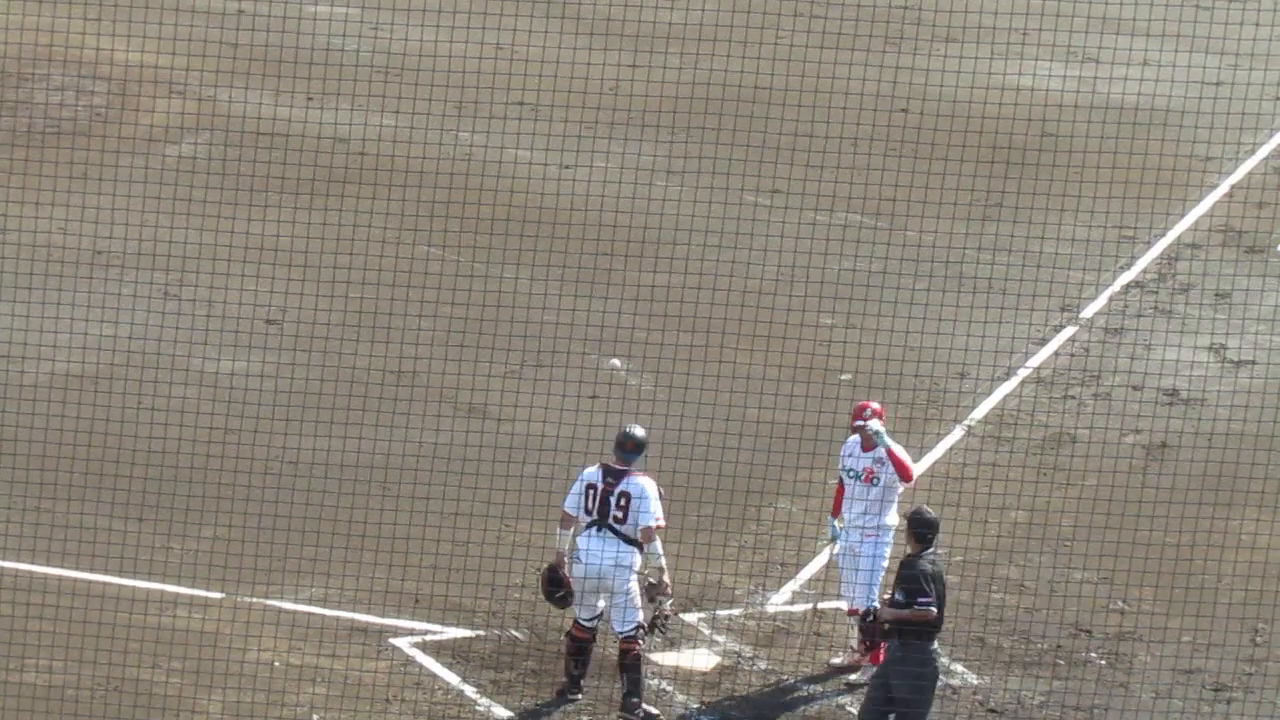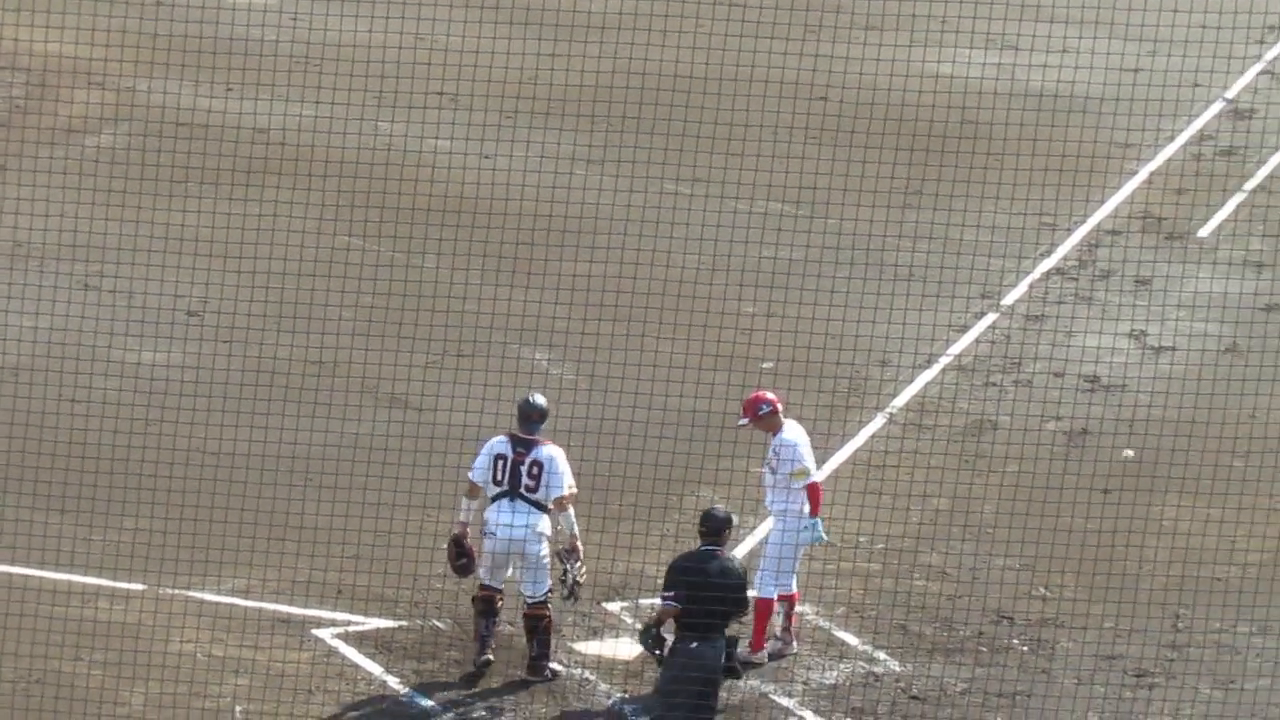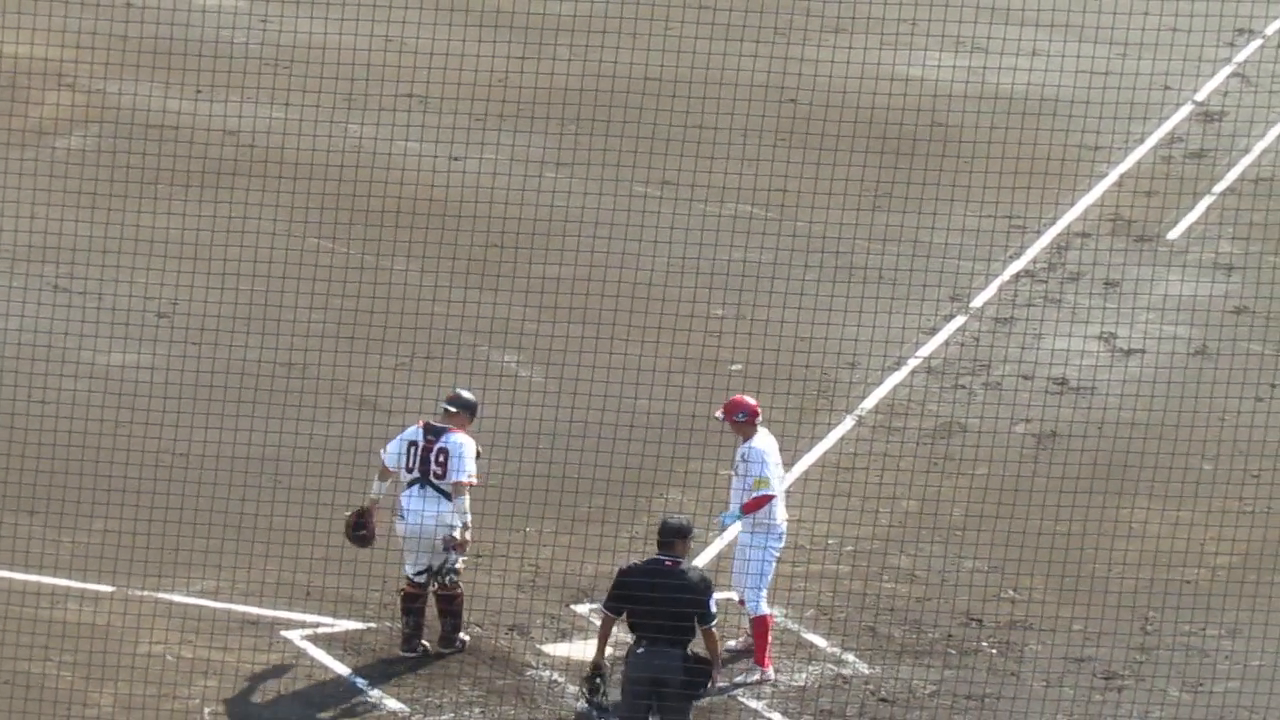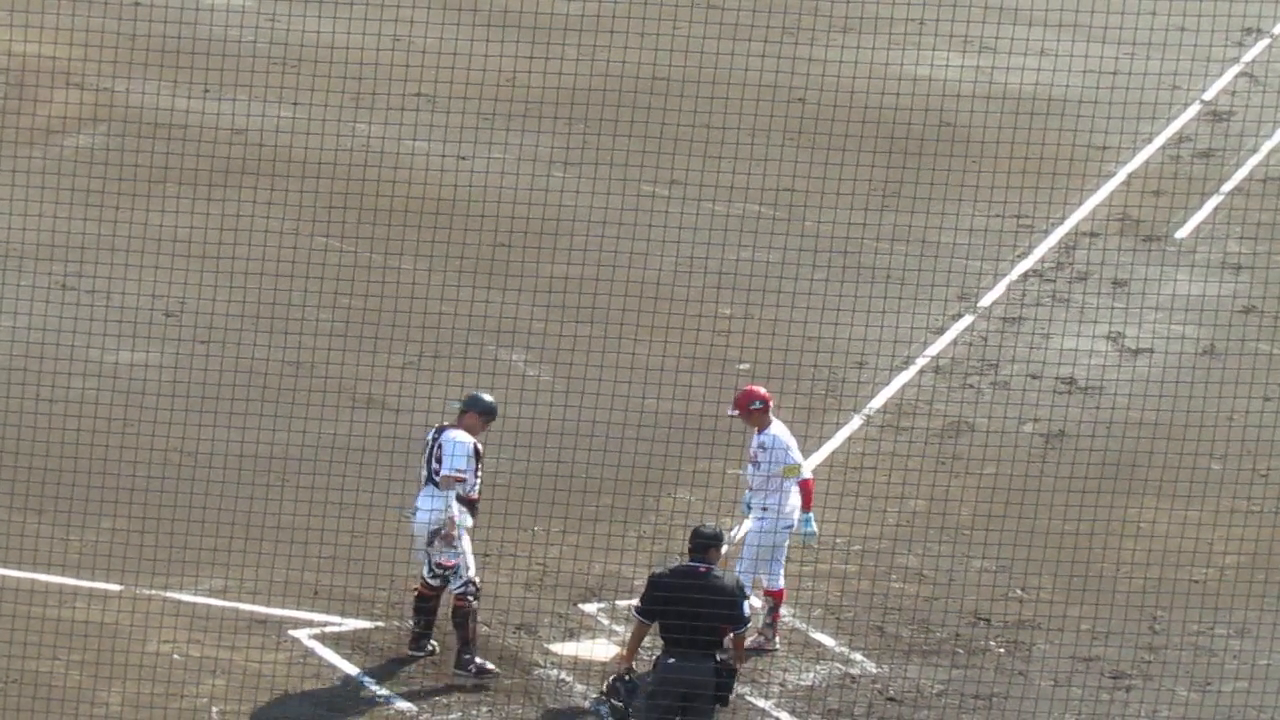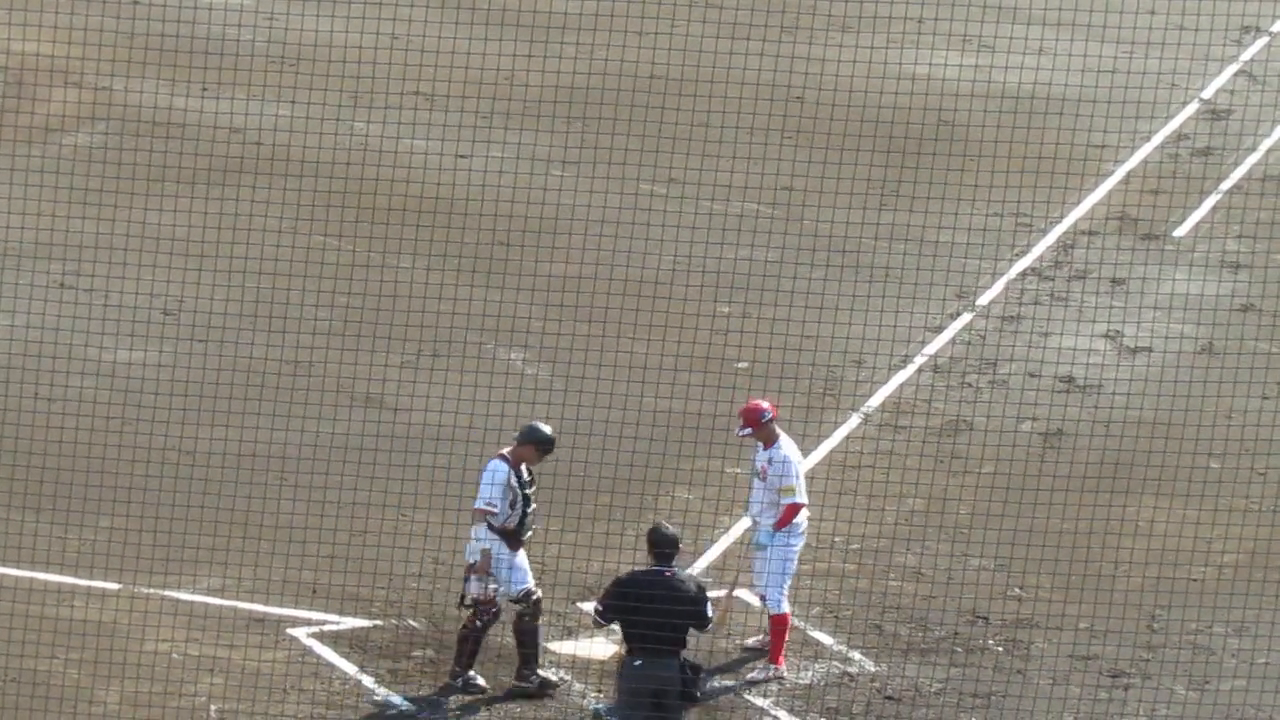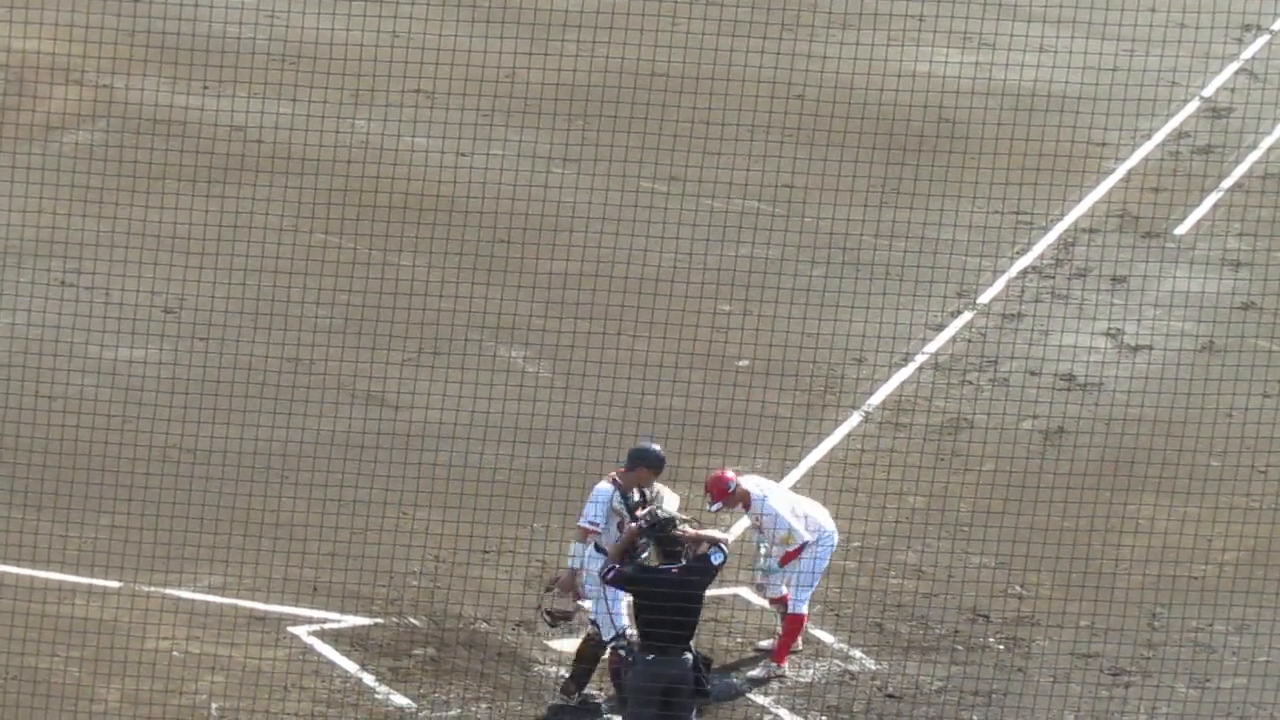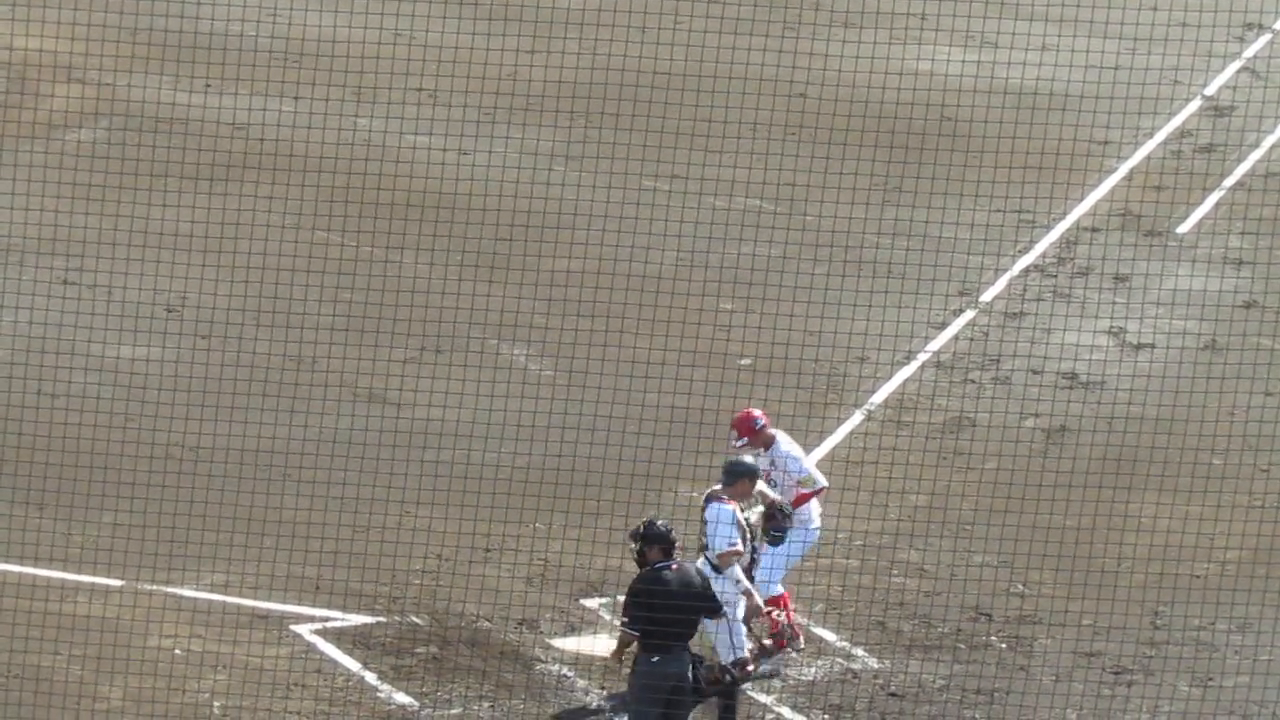
dt=0.7s
person 1, frame 1
left shoulder: (590, 473)
right shoulder: (644, 485)
left elbow: (567, 516)
right elbow: (649, 534)
left wrist: (560, 552)
right wrist: (662, 571)
left hip: (585, 560)
right hip: (619, 566)
left knee: (584, 622)
right knee: (631, 633)
left ankle: (573, 684)
person 1, frame 2
left shoulder: (495, 445)
right shoulder: (553, 454)
left elbow: (474, 488)
right elbow: (561, 501)
left wrist: (463, 523)
right wrist: (574, 537)
left hip: (497, 531)
right hip: (533, 535)
left knee: (489, 589)
right knee: (538, 600)
left ankle: (483, 648)
right ankle: (538, 665)
person 1, frame 3
left shoulder: (413, 432)
right shoulder: (463, 442)
left elbow: (387, 467)
right elbow: (460, 487)
left wrist: (374, 499)
right wrist: (464, 527)
left hip: (409, 518)
right hip: (442, 523)
left knee: (416, 578)
right knee: (448, 579)
left ankle: (411, 641)
right ankle: (449, 639)
person 1, frame 4
left shoulder: (437, 434)
right shoulder: (462, 440)
right elbow: (449, 482)
right wrist: (452, 523)
left hip: (425, 516)
right hip: (444, 521)
left knee: (432, 579)
right knee: (465, 587)
left ankle: (420, 641)
right ankle: (465, 658)
person 1, frame 5
left shoulder: (523, 466)
right shoulder: (498, 469)
right elbow: (481, 514)
right wrist: (484, 554)
left hip: (514, 547)
right hip: (491, 548)
left knee: (531, 604)
right knee: (483, 610)
left ankle: (527, 674)
right ankle: (460, 672)
person 1, frame 6
left shoulder: (643, 488)
right shoulder: (606, 491)
left elbow: (669, 498)
right elbow: (584, 532)
right wrist: (572, 572)
right hip: (603, 570)
left knee: (600, 633)
right knee: (620, 637)
left ankle: (573, 689)
person 1, frame 7
left shoulder: (715, 497)
right shoulder: (727, 509)
right elbow: (726, 560)
right wrist: (750, 593)
left hip: (714, 588)
right hip: (722, 591)
left knee: (734, 660)
right knee: (738, 665)
person 2, frame 1
left shoulder: (891, 452)
right shoulder: (850, 445)
left elbow: (908, 476)
left wrist: (884, 443)
right wrist: (833, 518)
left hip: (876, 535)
right hip: (850, 531)
left knee: (867, 599)
right knee: (851, 596)
left ankle: (876, 664)
right ankle: (858, 652)
person 2, frame 2
left shoulder: (789, 440)
right shoulder: (785, 431)
left elbow: (812, 482)
left wrist: (815, 520)
left hip: (793, 520)
right hip: (788, 517)
left knee: (766, 581)
right knee: (784, 580)
left ankle: (756, 649)
right ankle: (785, 639)
person 2, frame 3
left shoulder: (756, 449)
right shoulder: (760, 438)
left elbow: (767, 494)
right elbow: (772, 479)
left wrist: (736, 513)
left hip: (763, 530)
right hip: (753, 526)
left knee: (754, 594)
right knee: (742, 583)
left ankle: (763, 666)
right ankle: (756, 638)
person 2, frame 4
left shoulder: (779, 439)
right shoulder: (760, 433)
left elbow: (804, 479)
left wrist: (807, 517)
right wrist: (749, 496)
left hip: (773, 516)
right hip: (766, 513)
left knee: (742, 576)
right knee: (771, 575)
right ankle: (769, 635)
person 2, frame 5
left shoulder: (787, 456)
right shoulder: (763, 445)
left elbow: (797, 503)
left wrist: (772, 531)
right wrist: (755, 510)
left hip: (784, 533)
right hip: (765, 528)
left knee: (775, 593)
right knee: (763, 583)
left ankle: (776, 664)
right ankle: (776, 635)
person 2, frame 6
left shoulder: (770, 509)
right shoulder: (745, 486)
left elbow: (801, 541)
left wrist: (778, 564)
left hip: (817, 537)
right hip: (793, 538)
left knee: (798, 597)
right knee: (771, 584)
left ankle: (778, 662)
right ankle: (789, 637)
person 2, frame 7
left shoulder: (787, 453)
right shoulder: (768, 443)
left elbow: (819, 484)
left wrist: (789, 508)
right wrist: (761, 489)
left hip: (797, 527)
left knee: (764, 579)
right knee: (768, 578)
left ankle: (786, 638)
right ankle: (792, 635)
person 3, frame 1
left shoulder: (920, 569)
right shoulder: (919, 563)
left elbow: (928, 612)
left wrist: (893, 614)
right wrist: (893, 608)
left hip: (916, 655)
right hip: (901, 650)
person 3, frame 2
left shoulder: (685, 563)
right shoulder: (736, 568)
left elbow: (669, 608)
right elbow: (742, 611)
left wrist: (655, 620)
left hip: (688, 649)
right hip: (718, 649)
person 3, frame 3
left shoulder: (630, 574)
right shoulder: (698, 581)
left elbow: (609, 618)
right elbow: (708, 631)
left wrist: (599, 654)
right wrist: (716, 666)
left hip: (641, 657)
right hip: (677, 662)
person 3, frame 4
left shoulder: (662, 579)
right shoulder: (731, 586)
left elbow: (643, 624)
right elbow: (739, 633)
left wrist: (628, 657)
right wrist: (737, 660)
left hip: (671, 665)
right hip: (707, 669)
person 3, frame 5
left shoulder: (627, 583)
right shoulder: (692, 587)
left elbow: (598, 620)
right elbow: (704, 625)
left hip: (637, 668)
right hip: (673, 668)
person 3, frame 6
left shoulder: (641, 576)
right shoulder: (697, 573)
left elbow: (606, 572)
right elbow: (723, 540)
left wrist: (627, 537)
right wrist: (696, 535)
left hip: (649, 662)
right hip: (683, 662)
person 3, frame 7
left shoulder: (645, 583)
right shoulder: (694, 574)
left elbow: (631, 633)
right elbow: (718, 613)
left wrist: (618, 651)
left hip: (651, 664)
right hip: (683, 662)
